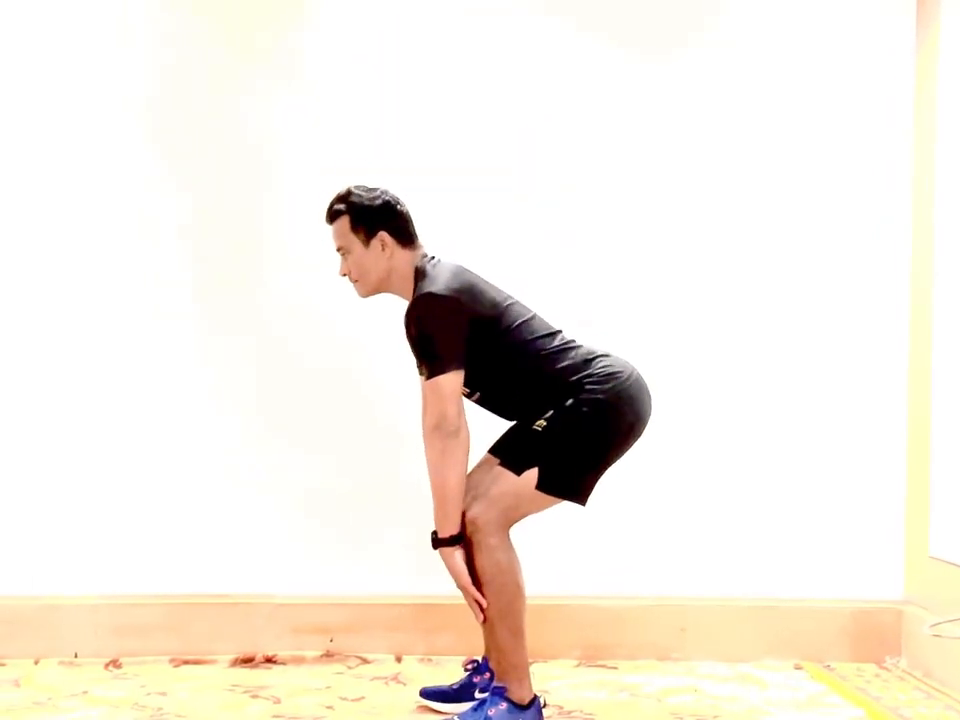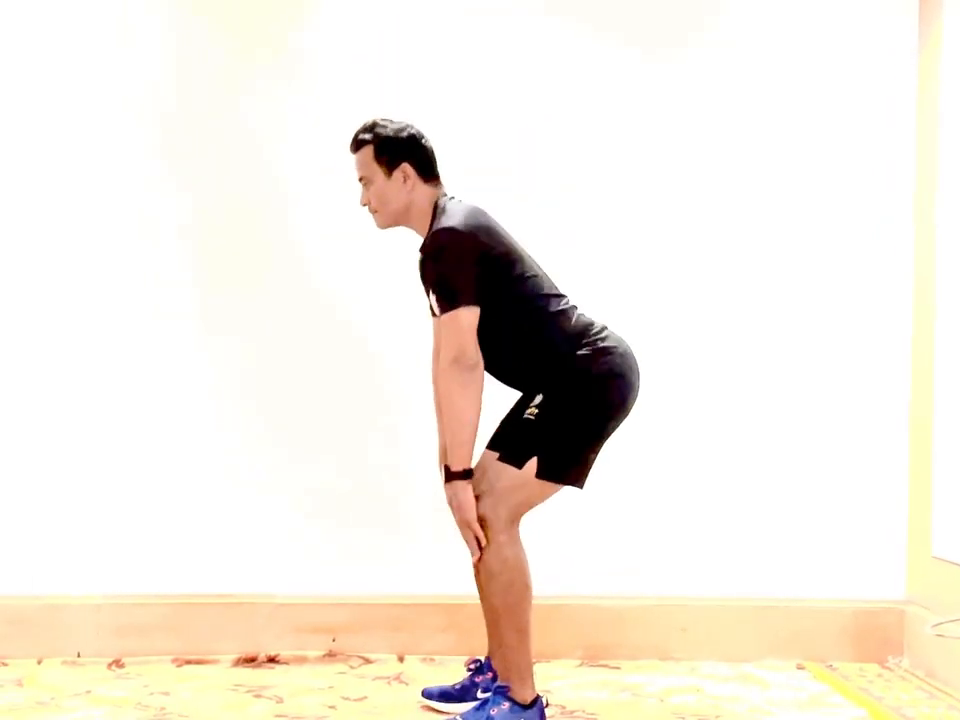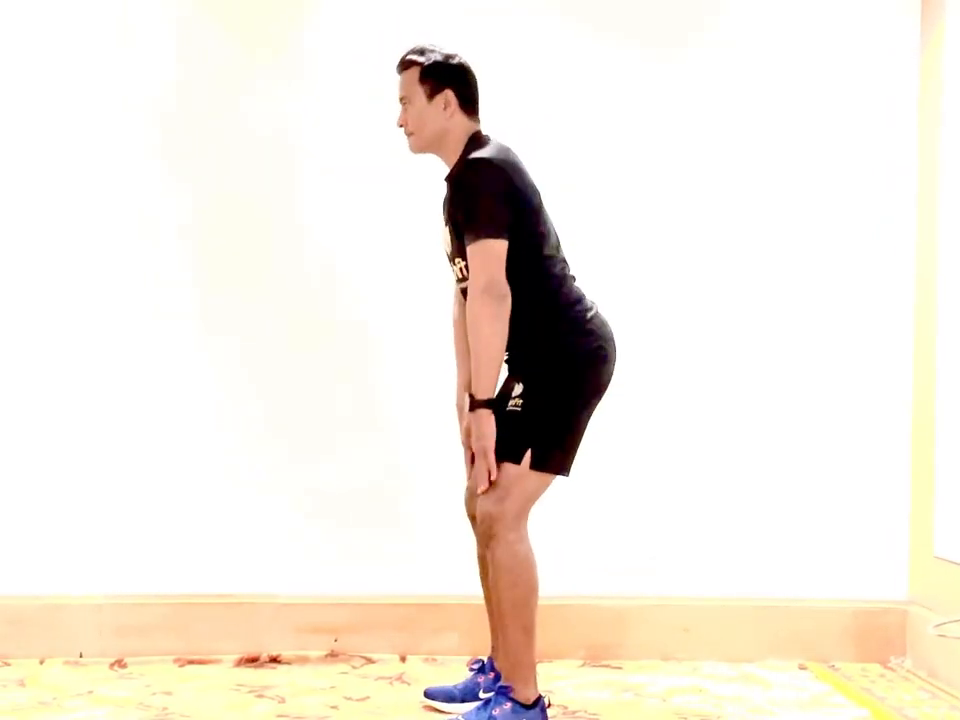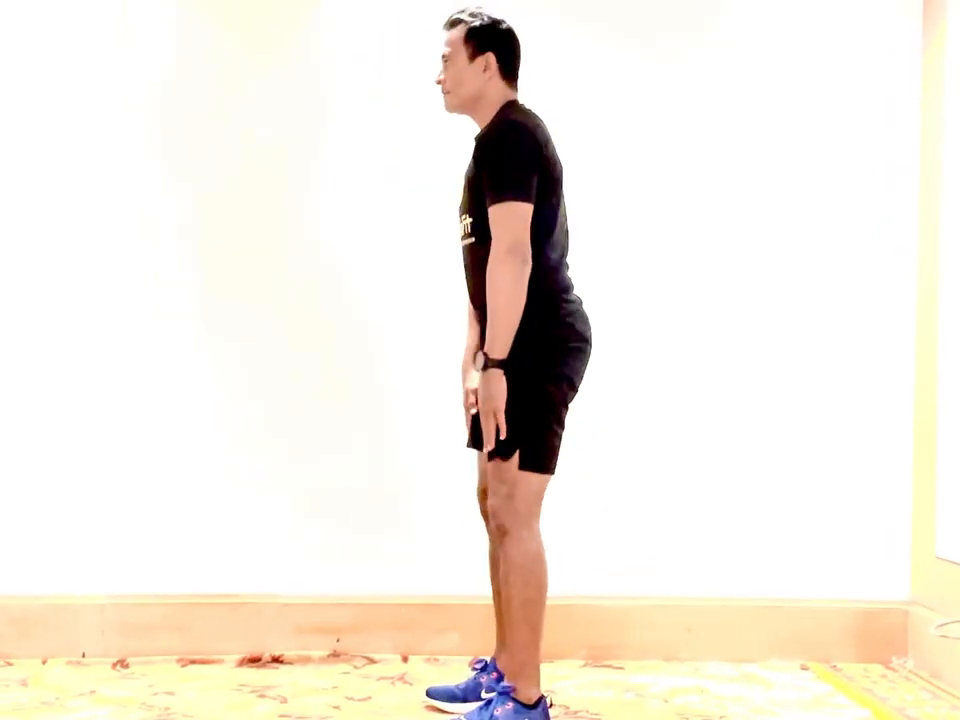
dt=0.3s
person 1, frame 1
left shoulder: (434, 303)
right shoulder: (438, 290)
left elbow: (444, 429)
right elbow: (444, 425)
left wrist: (447, 540)
right wrist: (451, 528)
left hip: (604, 401)
right hip: (586, 398)
left knee: (482, 518)
right knee: (473, 507)
right ankle: (494, 672)
person 1, frame 2
left shoulder: (450, 239)
right shoulder: (448, 238)
left elbow: (462, 364)
right elbow: (448, 359)
left wrist: (461, 473)
right wrist: (452, 462)
left hip: (592, 378)
right hip: (571, 378)
left knee: (491, 517)
right knee: (481, 515)
right ankle: (496, 671)
person 1, frame 3
left shoulder: (481, 170)
right shoulder: (468, 176)
left elbow: (491, 293)
right elbow: (466, 295)
left wrist: (482, 405)
right wrist: (466, 396)
left hip: (567, 358)
right hip: (547, 359)
left knee: (499, 514)
right knee: (484, 505)
person 1, frame 4
left shoulder: (506, 134)
right shoulder: (502, 138)
left elbow: (512, 253)
left wrist: (494, 362)
right wrist: (477, 355)
left hip: (538, 345)
right hip: (519, 346)
left knee: (513, 514)
right knee: (495, 509)
